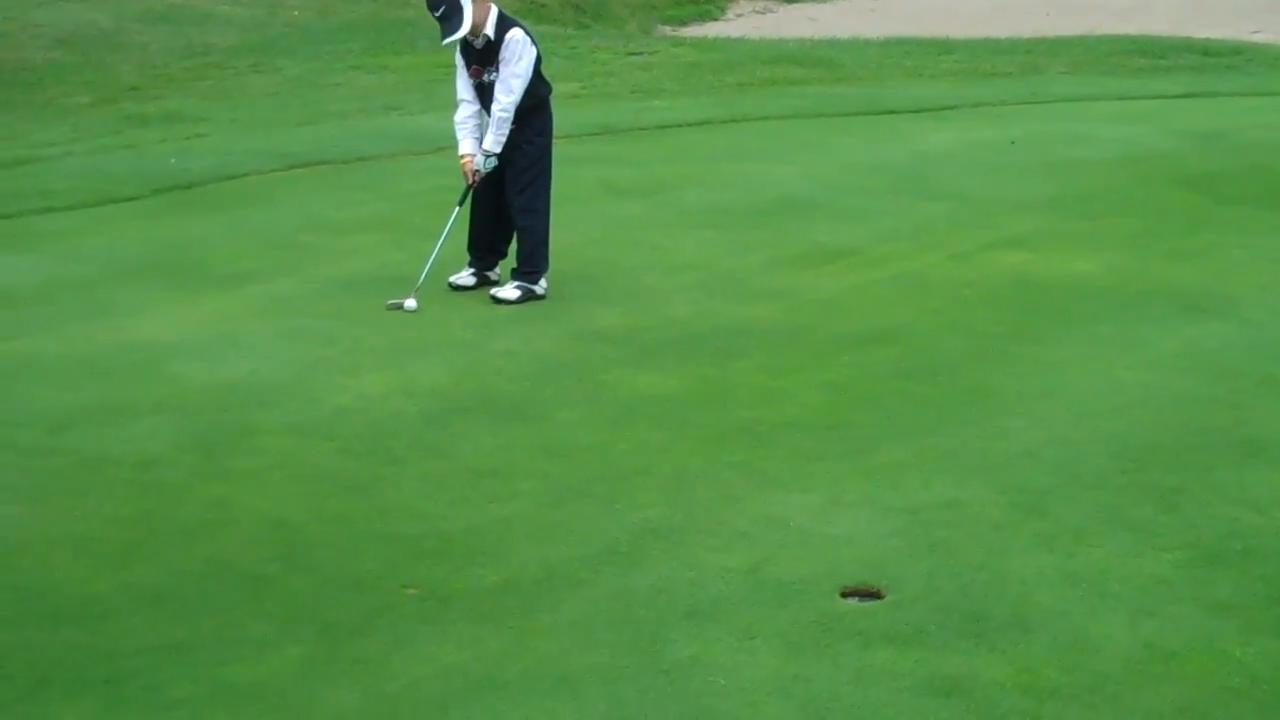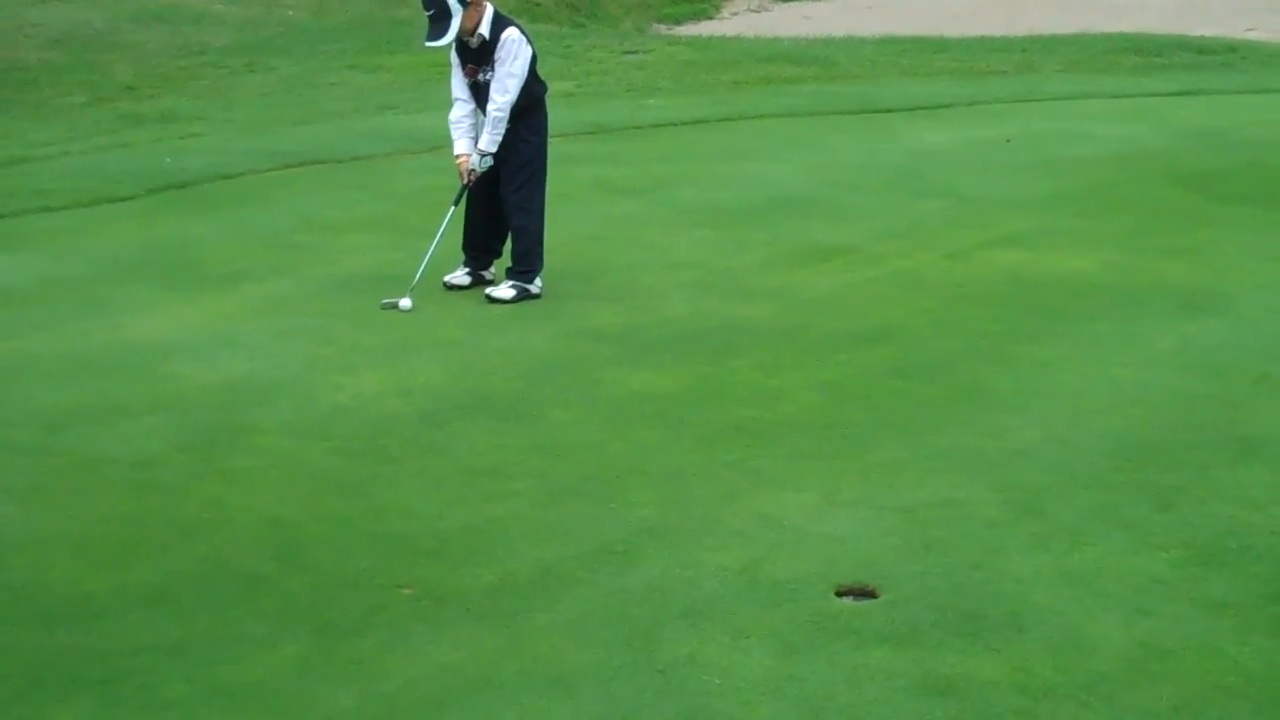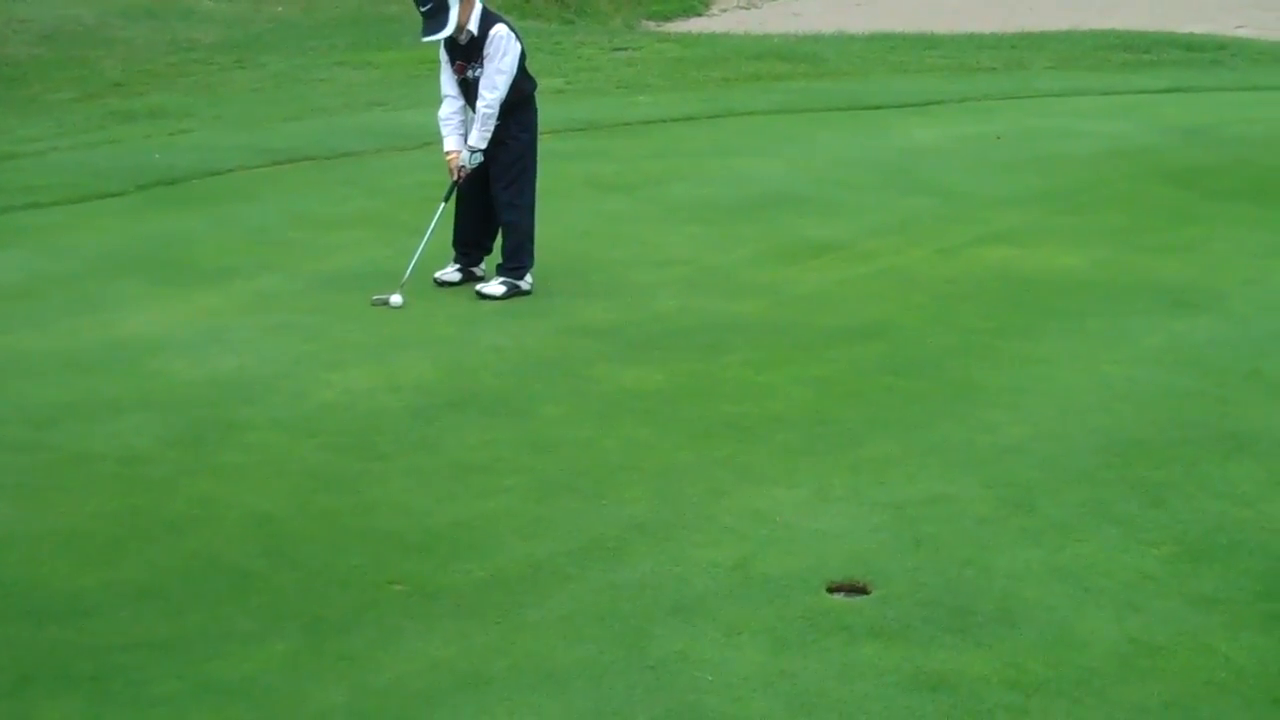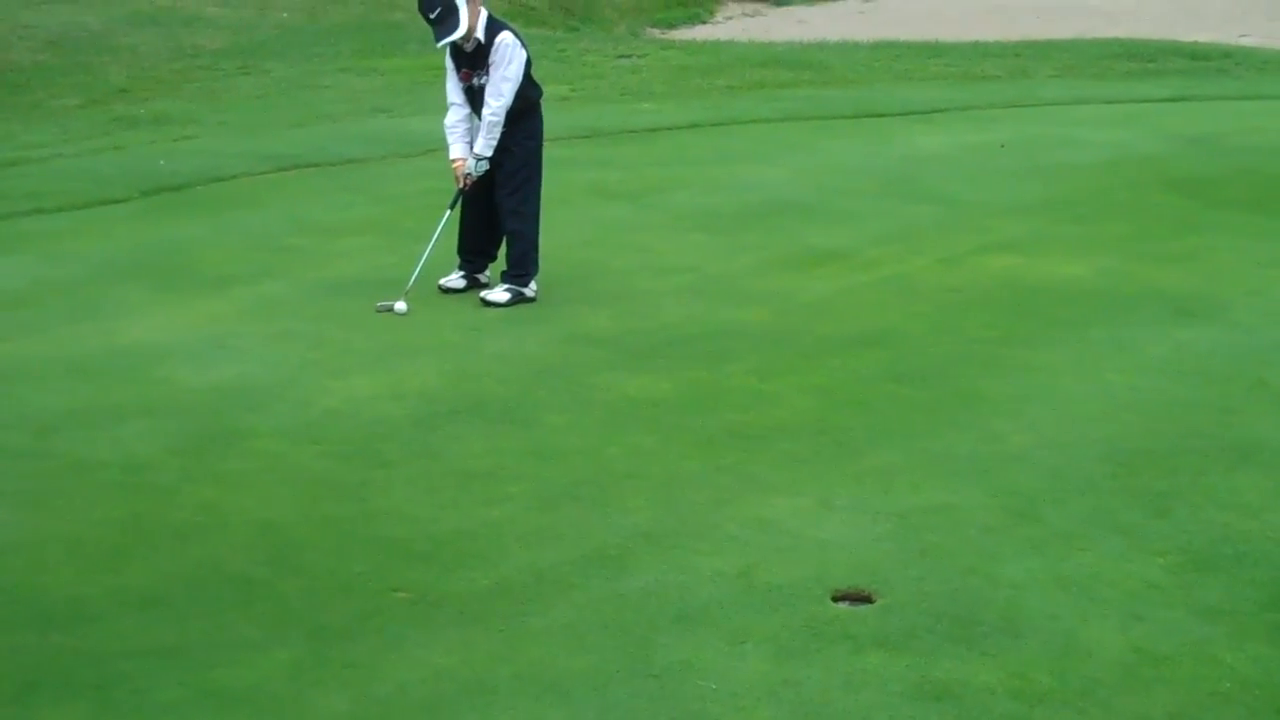
dt=0.3s
person 1, frame 1
left shoulder: (514, 38)
right shoulder: (465, 45)
left elbow: (506, 101)
right elbow: (468, 102)
left wrist: (488, 151)
right wrist: (468, 150)
left hip: (529, 125)
right hip: (496, 127)
left knee: (526, 200)
right knee: (486, 196)
left ankle: (531, 277)
right ankle: (483, 264)
person 1, frame 2
left shoulder: (509, 37)
right shoulder: (461, 44)
left elbow: (502, 101)
right elbow: (462, 100)
left wrist: (483, 152)
right wrist: (463, 149)
left hip: (524, 124)
right hip: (491, 125)
left knee: (520, 199)
right knee: (481, 195)
left ankle: (526, 276)
right ankle: (478, 264)
person 1, frame 3
left shoulder: (498, 33)
right shoulder: (449, 41)
left elbow: (491, 97)
right elbow: (451, 97)
left wrist: (472, 147)
right wrist: (453, 146)
left hip: (513, 121)
right hip: (480, 123)
left knee: (511, 196)
right knee: (471, 192)
left ankle: (516, 273)
right ankle: (468, 260)
person 1, frame 4
left shoulder: (504, 41)
right shoulder: (455, 48)
left elbow: (497, 105)
right elbow: (458, 105)
left wrist: (479, 156)
right wrist: (460, 154)
left hip: (519, 129)
right hip: (486, 129)
left knee: (515, 203)
right knee: (476, 199)
left ankle: (521, 280)
right ankle: (473, 267)
